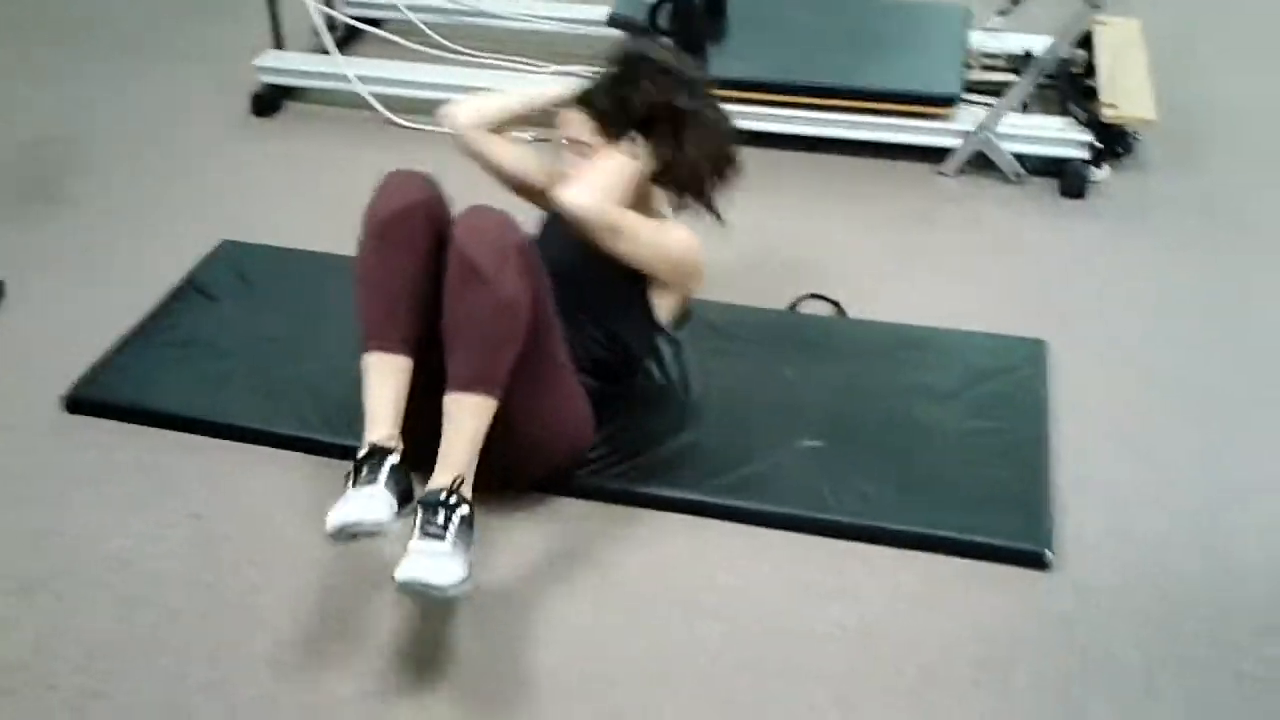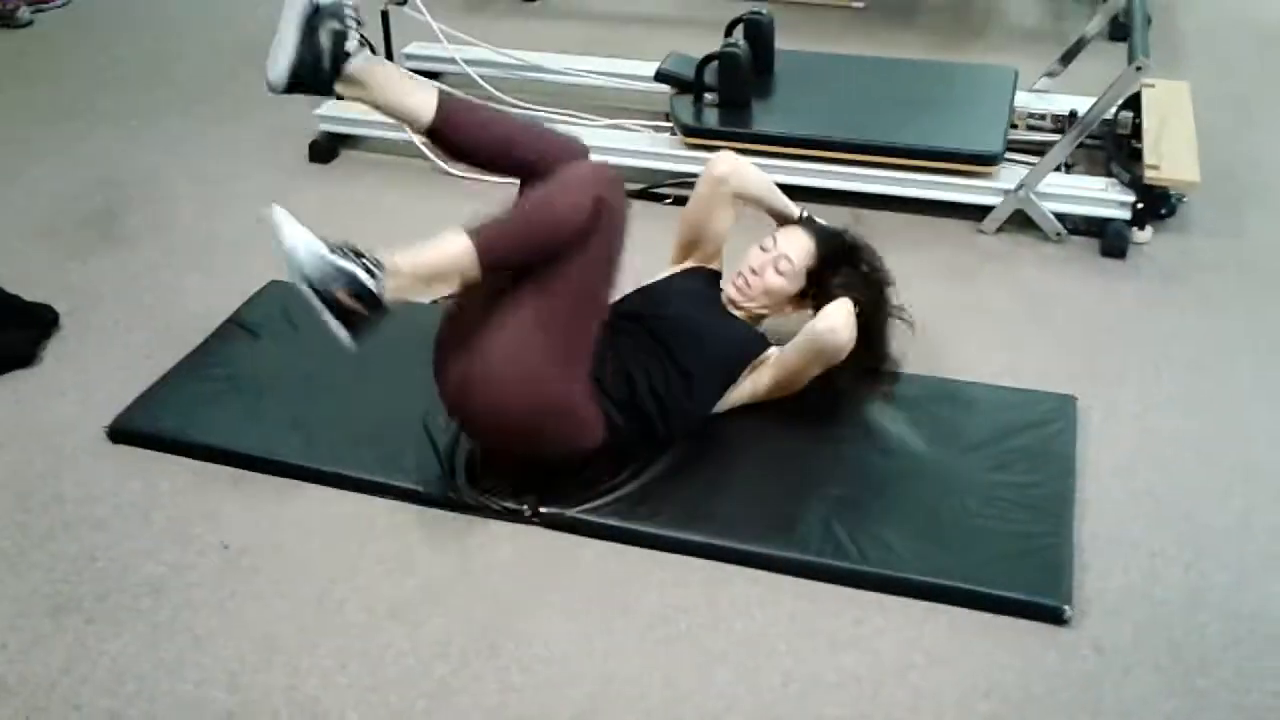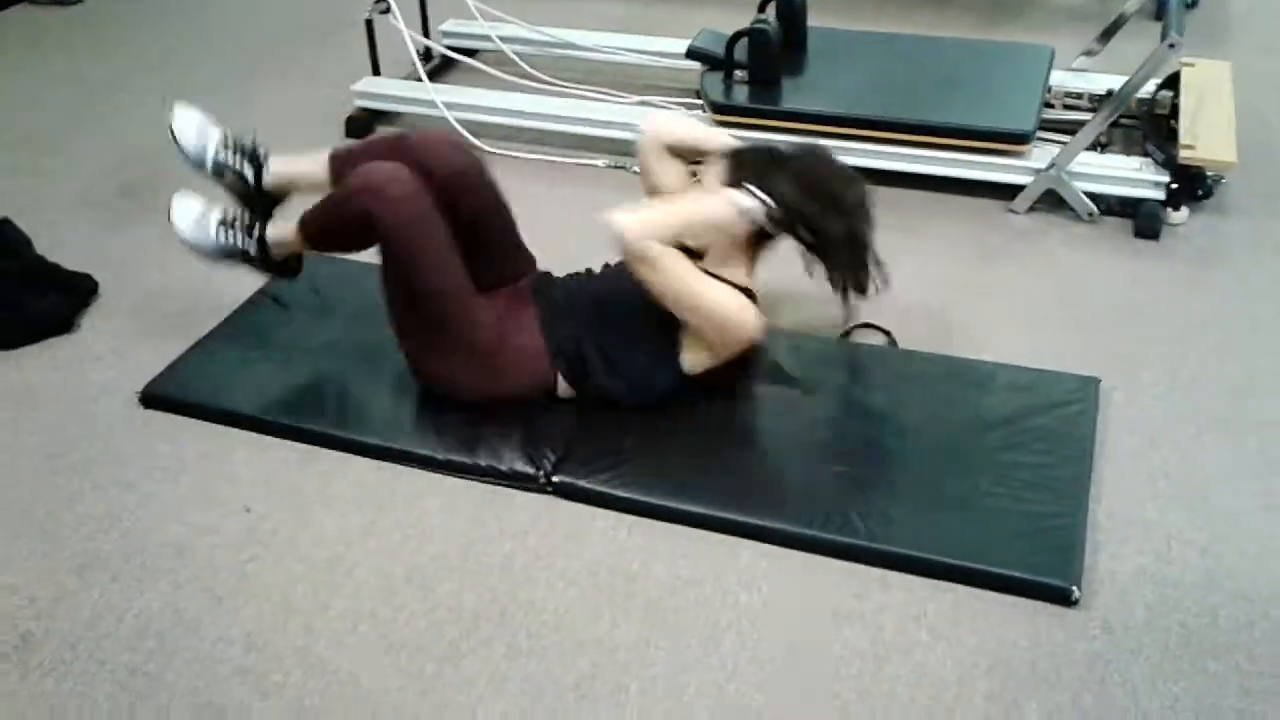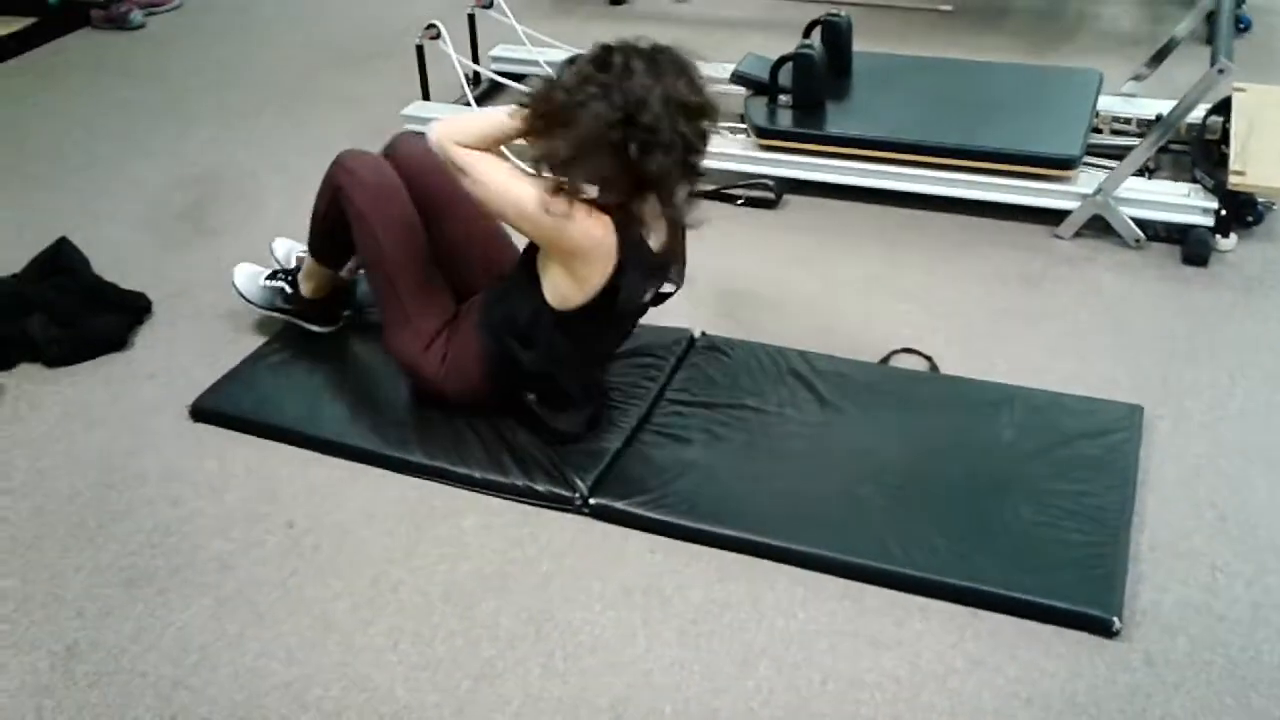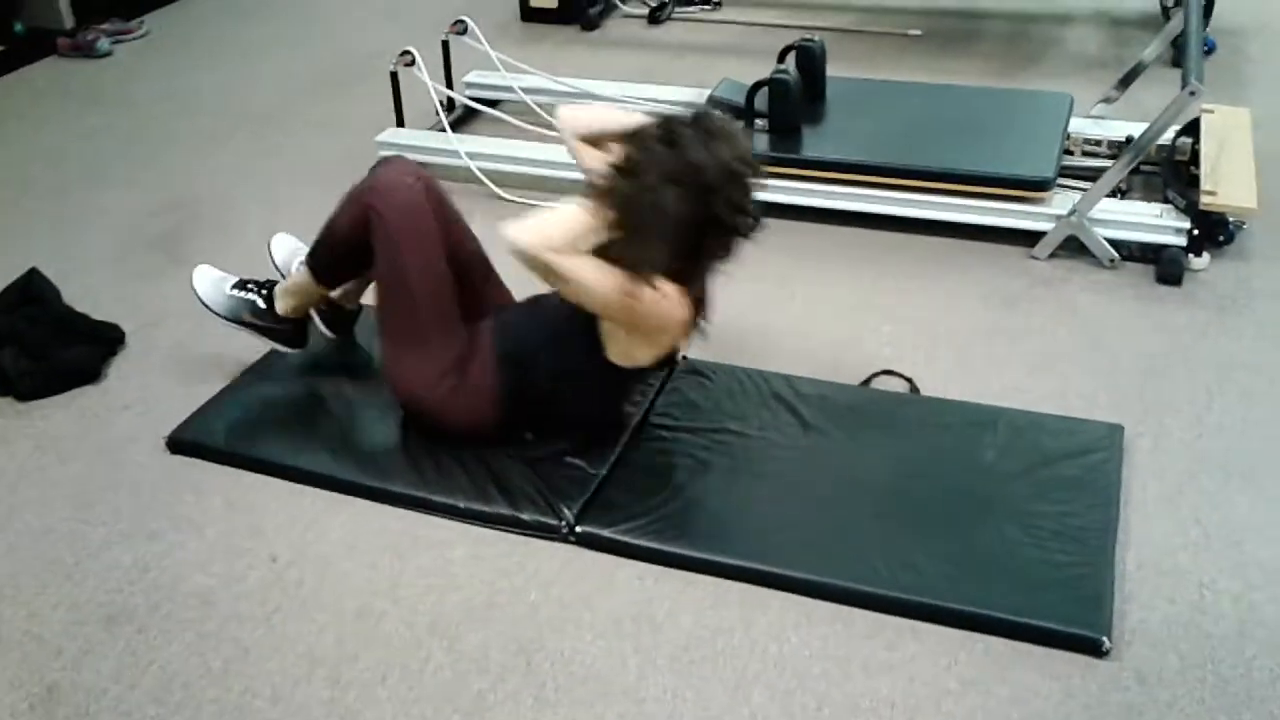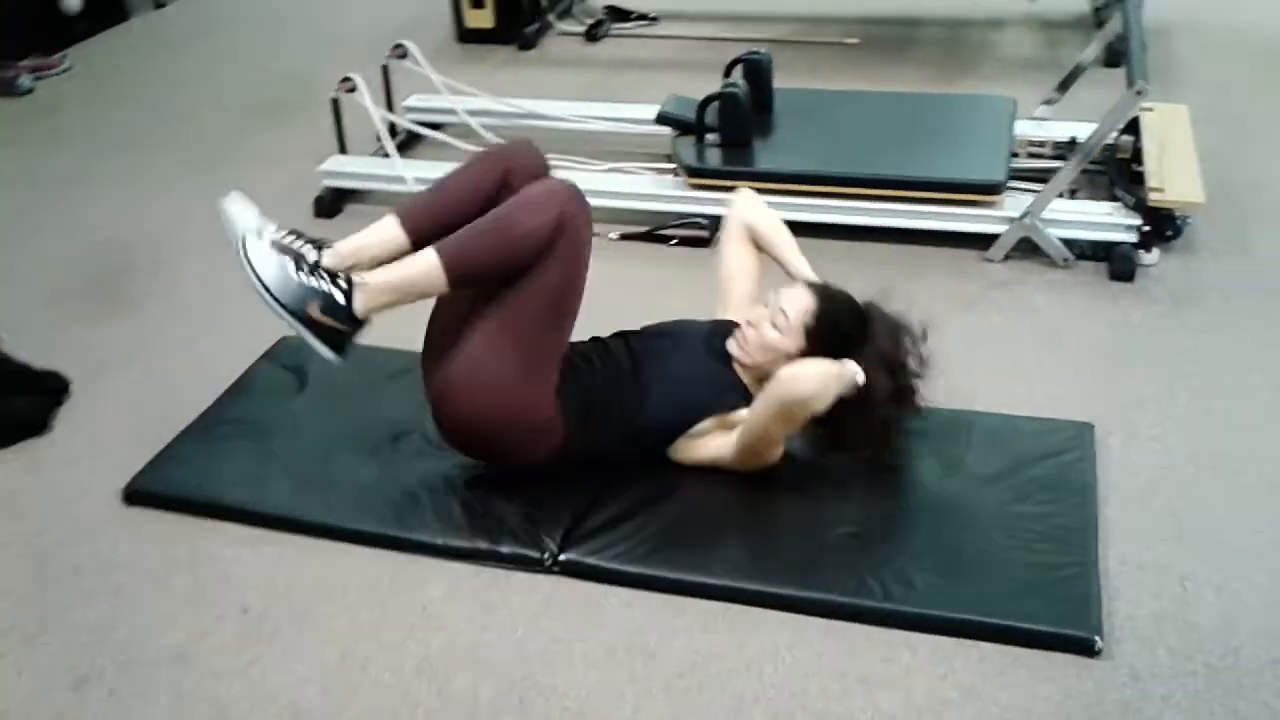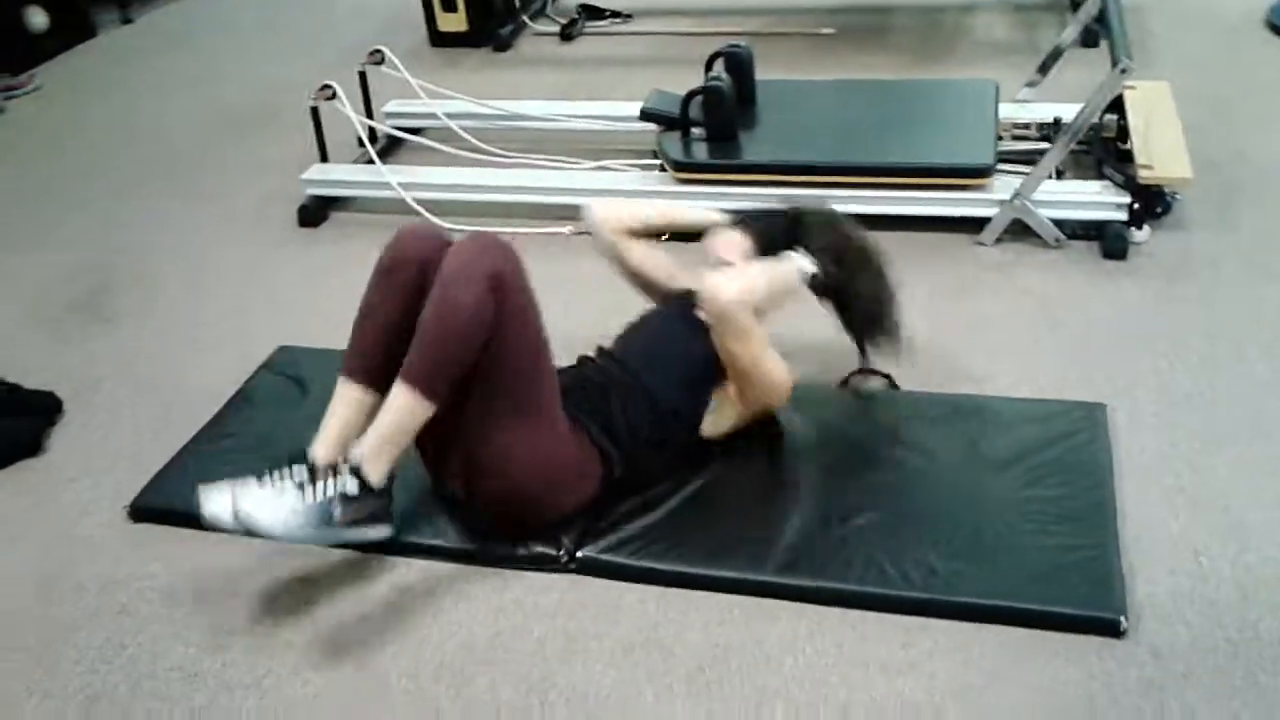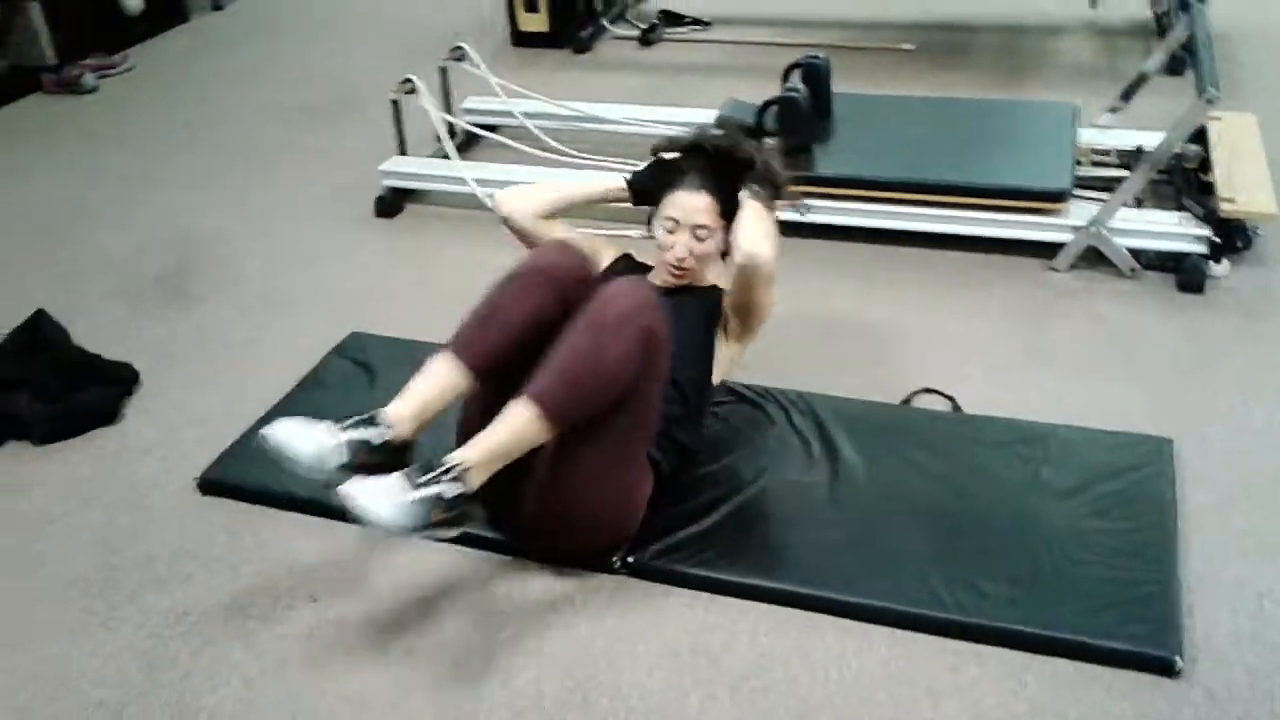
dt=0.4s
person 1, frame 1
left shoulder: (677, 255)
right shoulder: (563, 187)
left elbow: (579, 201)
right elbow: (462, 120)
left wrist: (640, 148)
right wrist: (572, 96)
left hip: (536, 426)
right hip: (446, 394)
left knee: (488, 230)
right knee: (408, 194)
left ankle: (450, 499)
right ankle: (383, 458)
person 1, frame 2
left shoulder: (764, 367)
right shoulder: (699, 274)
left elbow: (834, 336)
right elbow: (723, 170)
left wrist: (844, 293)
right wrist: (795, 215)
left hip: (538, 408)
right hip: (484, 366)
left knee: (594, 187)
right knee: (563, 158)
left ankle: (371, 284)
right ankle: (342, 65)
person 1, frame 3
left shoulder: (733, 320)
right shoulder: (703, 245)
left elbow: (627, 227)
right elbow: (653, 131)
left wrist: (730, 202)
right wrist: (743, 160)
left hip: (493, 361)
right hip: (524, 299)
left knee: (384, 186)
right knee: (436, 153)
left ankle: (266, 244)
right ankle: (263, 176)
person 1, frame 4
left shoulder: (584, 233)
right shoulder: (657, 209)
left elbow: (448, 139)
left wrist: (536, 116)
left hip: (455, 359)
right hip: (502, 309)
left knee: (356, 171)
right knee: (405, 153)
left ankle: (312, 296)
right ankle: (333, 266)
person 1, frame 5
left shoulder: (660, 303)
right shoulder: (677, 247)
left elbow: (527, 240)
right elbow: (570, 121)
left wrist: (613, 204)
right wrist: (655, 135)
left hip: (461, 390)
right hip: (501, 337)
left knee: (389, 191)
right knee: (400, 172)
left ankle: (283, 309)
right ankle: (335, 299)
person 1, frame 6
left shoulder: (754, 437)
right shoulder: (745, 331)
left elbow: (797, 386)
right elbow: (744, 207)
left wrist: (844, 373)
right wrist: (812, 283)
left hip: (498, 412)
right hip: (480, 366)
left knee: (560, 207)
right knee: (519, 162)
left ankle: (341, 305)
right ankle: (325, 267)
person 1, frame 7
left shoulder: (759, 380)
right shoulder: (694, 301)
left elbow: (725, 293)
right elbow: (602, 218)
left wrist: (789, 266)
right wrist: (721, 223)
left hip: (537, 474)
right hip: (479, 436)
left knee: (484, 260)
right knee: (419, 248)
left ankle: (361, 486)
right ankle: (321, 470)
person 1, frame 8
left shoulder: (731, 311)
right shoulder: (615, 267)
left elbow: (759, 255)
right elbow: (514, 207)
left wrist: (748, 196)
right wrist: (626, 186)
left hip: (586, 508)
right hip: (512, 466)
left knee: (634, 303)
right knee: (562, 263)
left ankle: (454, 482)
right ankle: (386, 432)
